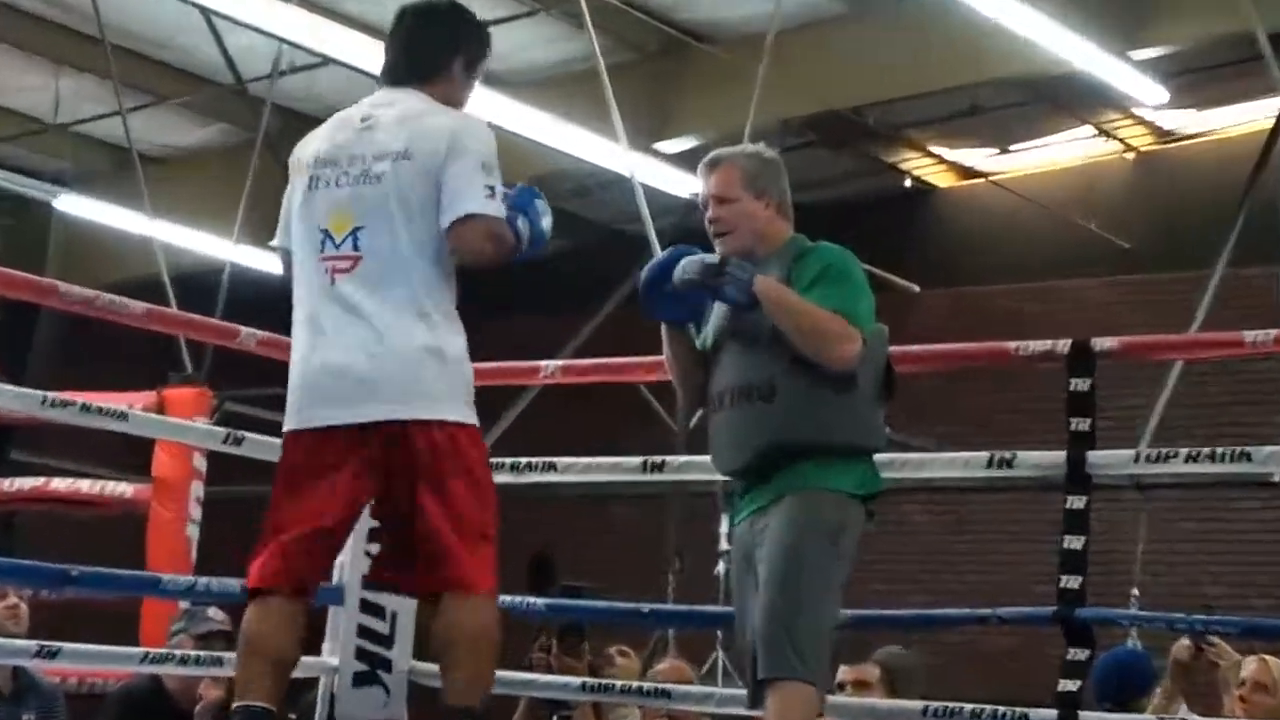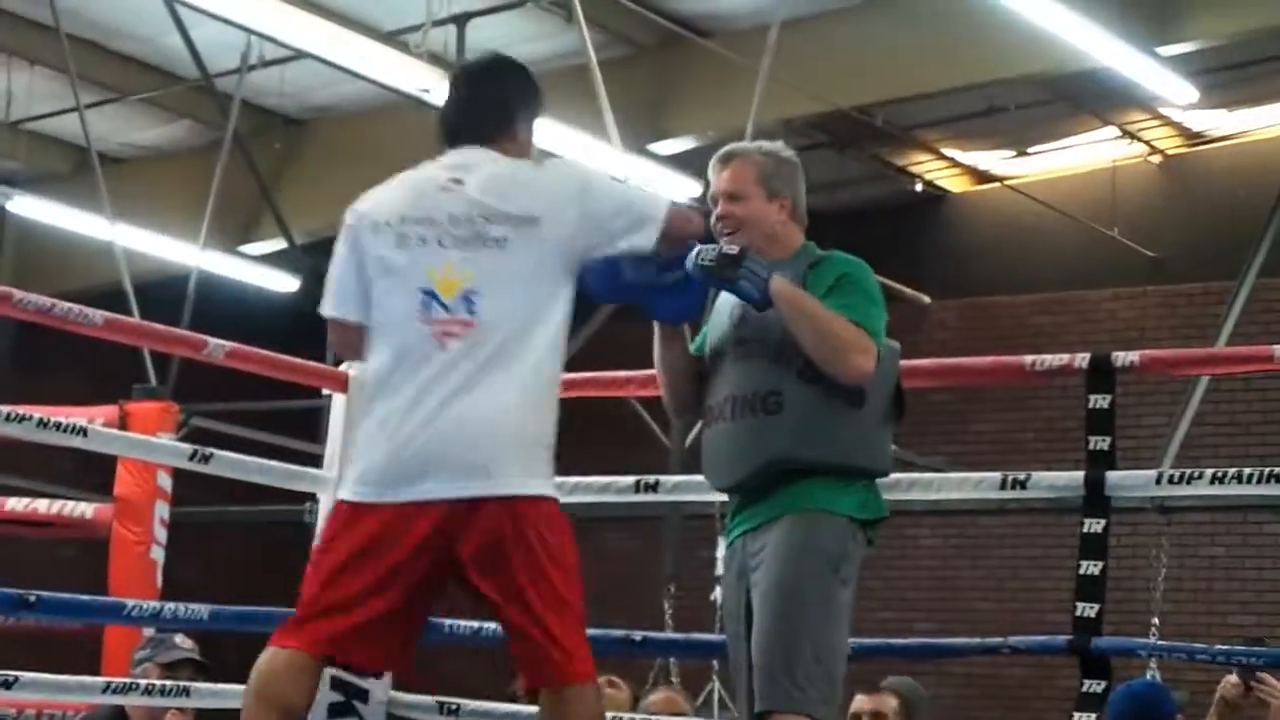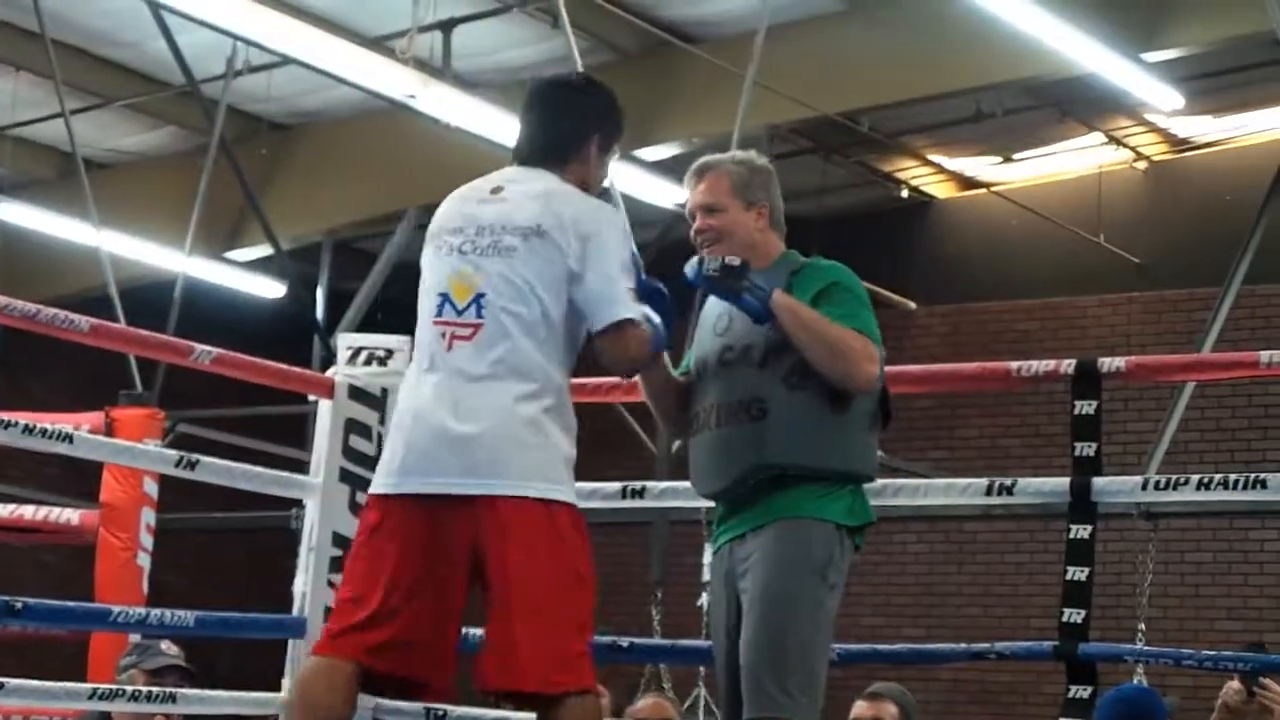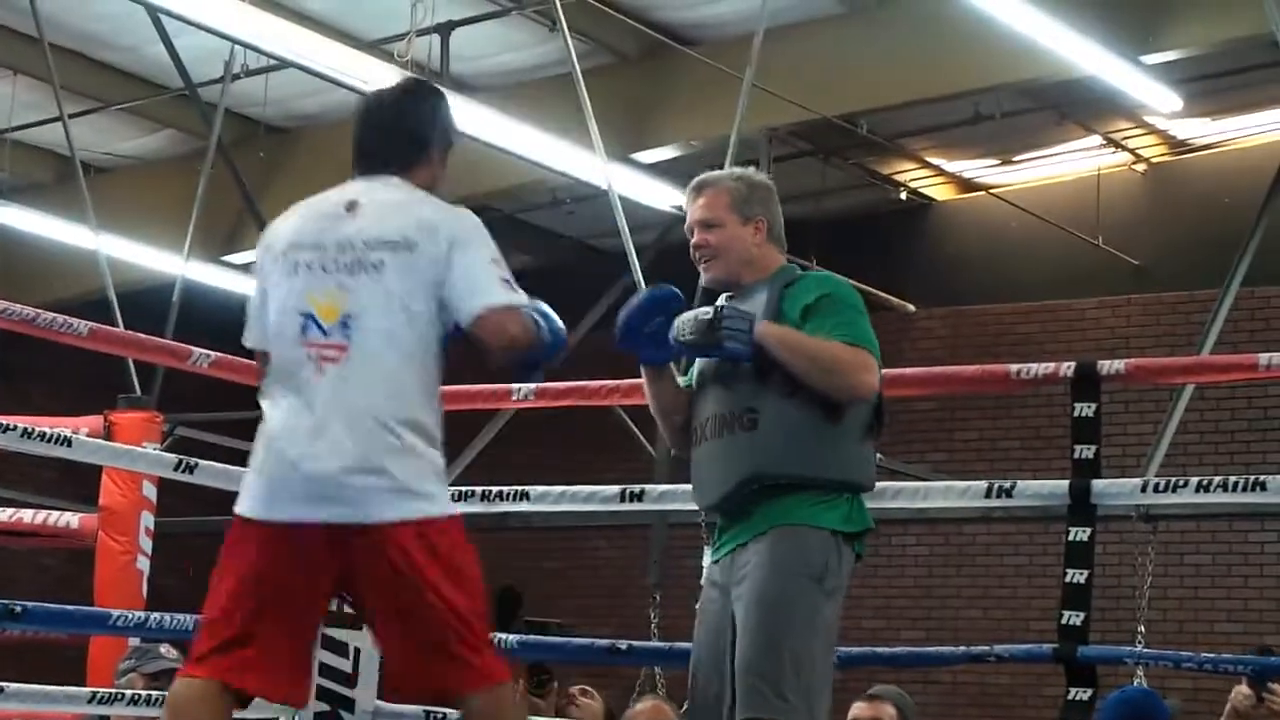
dt=0.4s
person 1, frame 1
left shoulder: (314, 146)
right shoulder: (457, 131)
right elbow: (476, 242)
right wrist: (518, 231)
left hip: (320, 390)
right hip: (421, 389)
left knee: (284, 574)
right knee: (466, 571)
person 1, frame 2
left shoulder: (373, 208)
right shoulder: (562, 189)
left elbow: (345, 339)
left hip: (390, 464)
right hip: (505, 467)
left knee: (309, 636)
right knee: (562, 659)
person 1, frame 3
left shoulder: (451, 210)
right shoulder: (588, 219)
right elbow: (624, 352)
right wrist: (649, 328)
left hip: (415, 457)
right hip: (520, 467)
left knee: (351, 643)
person 1, frame 4
left shoulder: (285, 231)
right shoulder: (447, 226)
left elbow: (264, 363)
right elbow: (505, 334)
right wrist: (543, 332)
left hip: (282, 483)
right hip: (396, 488)
left knee: (216, 665)
person 2, frame 1
left shoulder: (824, 263)
right shoulder: (727, 289)
left elbow: (841, 346)
right elbow: (694, 397)
left wrist: (758, 284)
right wrist: (673, 322)
left hip: (816, 482)
right hip: (752, 494)
left knee: (786, 656)
right knee: (767, 665)
person 2, frame 2
left shoulder: (837, 273)
right shoulder: (731, 295)
left elbow: (856, 361)
right elbow: (684, 405)
left wrist: (773, 284)
right wrist: (669, 322)
left hip: (818, 506)
right hip: (747, 516)
person 2, frame 3
left shoulder: (821, 280)
right shoulder: (716, 303)
left elbow: (862, 368)
right elbow: (680, 416)
left wrist: (771, 298)
left hip: (803, 512)
right hip: (733, 523)
person 2, frame 4
left shoulder: (817, 292)
right shoulder: (716, 318)
left elbow: (861, 376)
right elbow: (684, 434)
left wrist: (759, 332)
right wrist: (654, 362)
left hip: (802, 522)
right hip: (733, 535)
